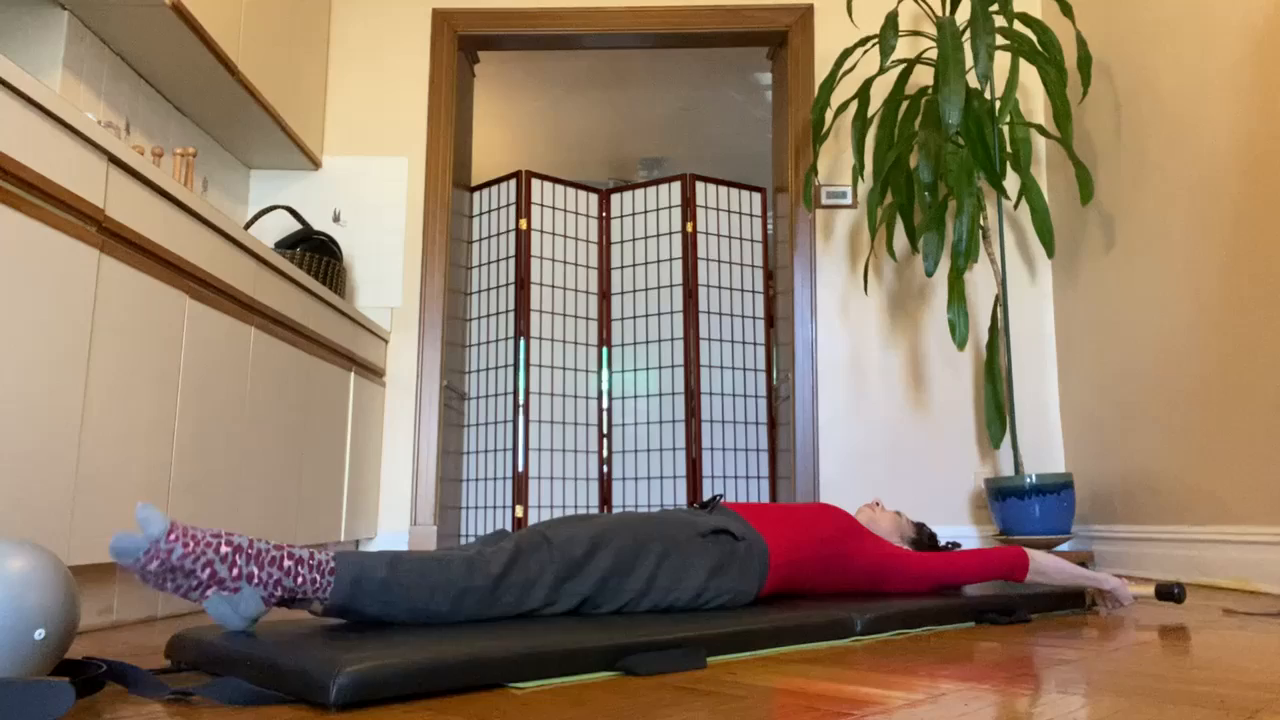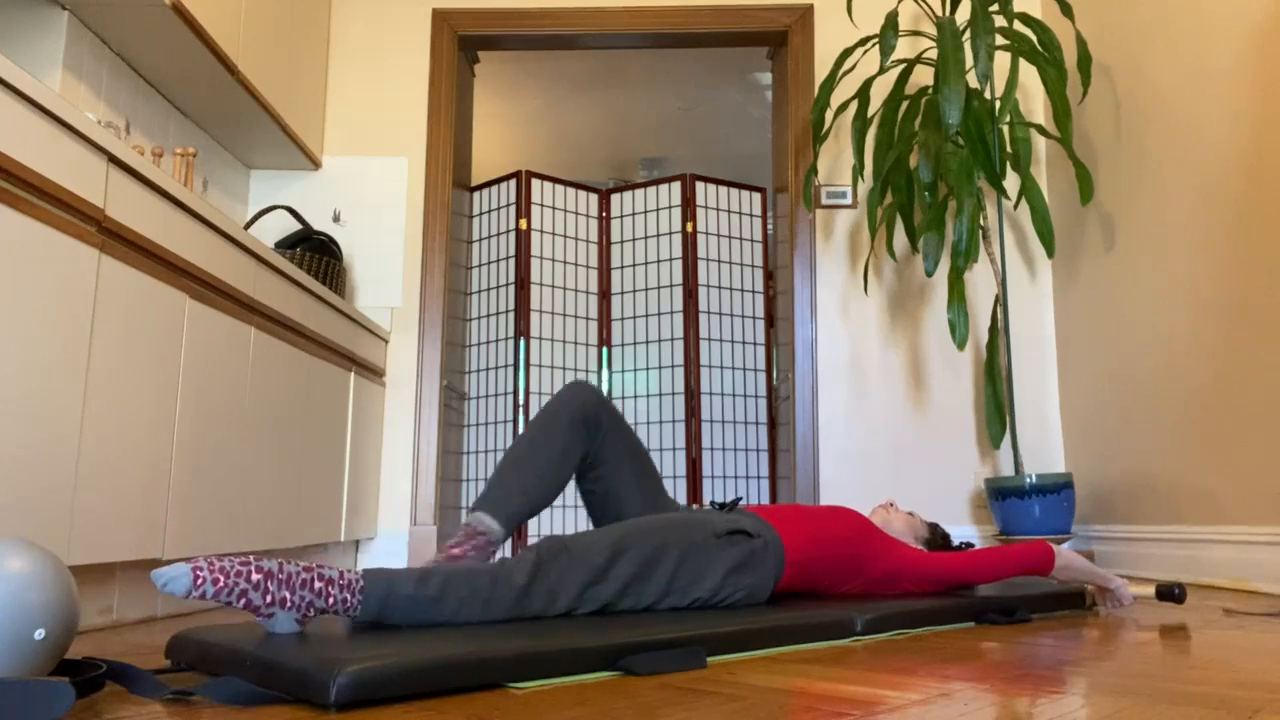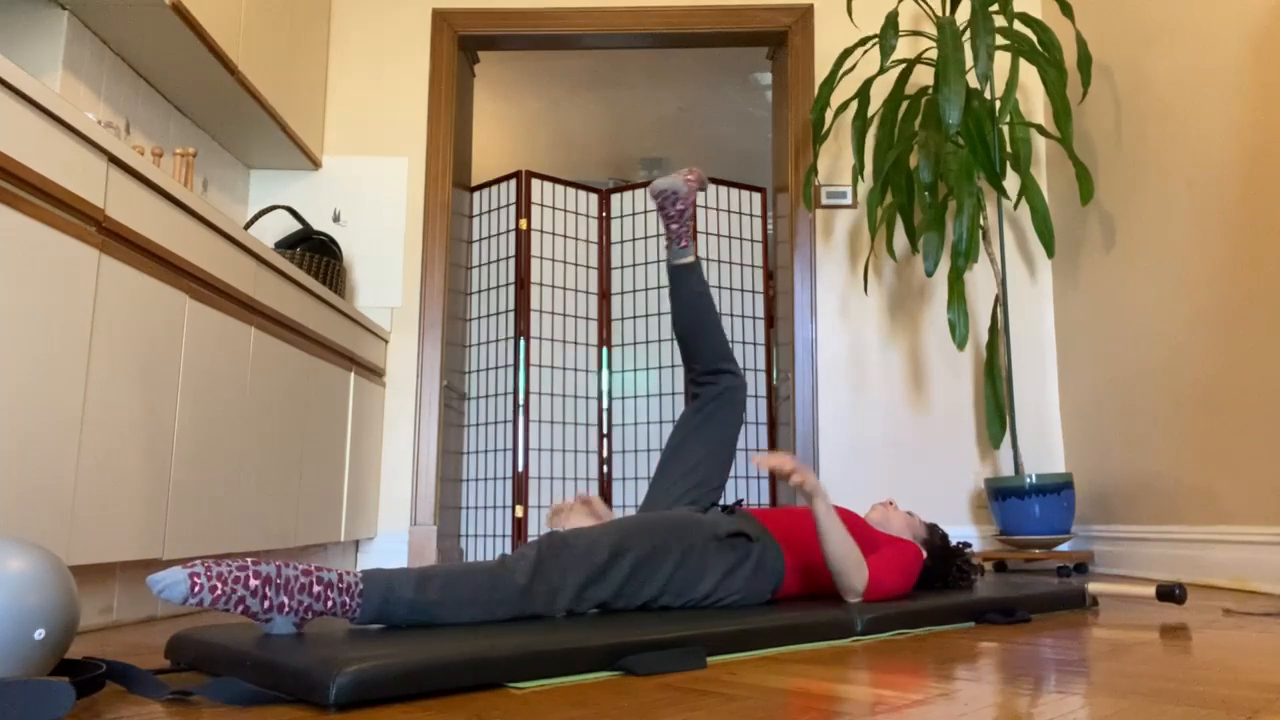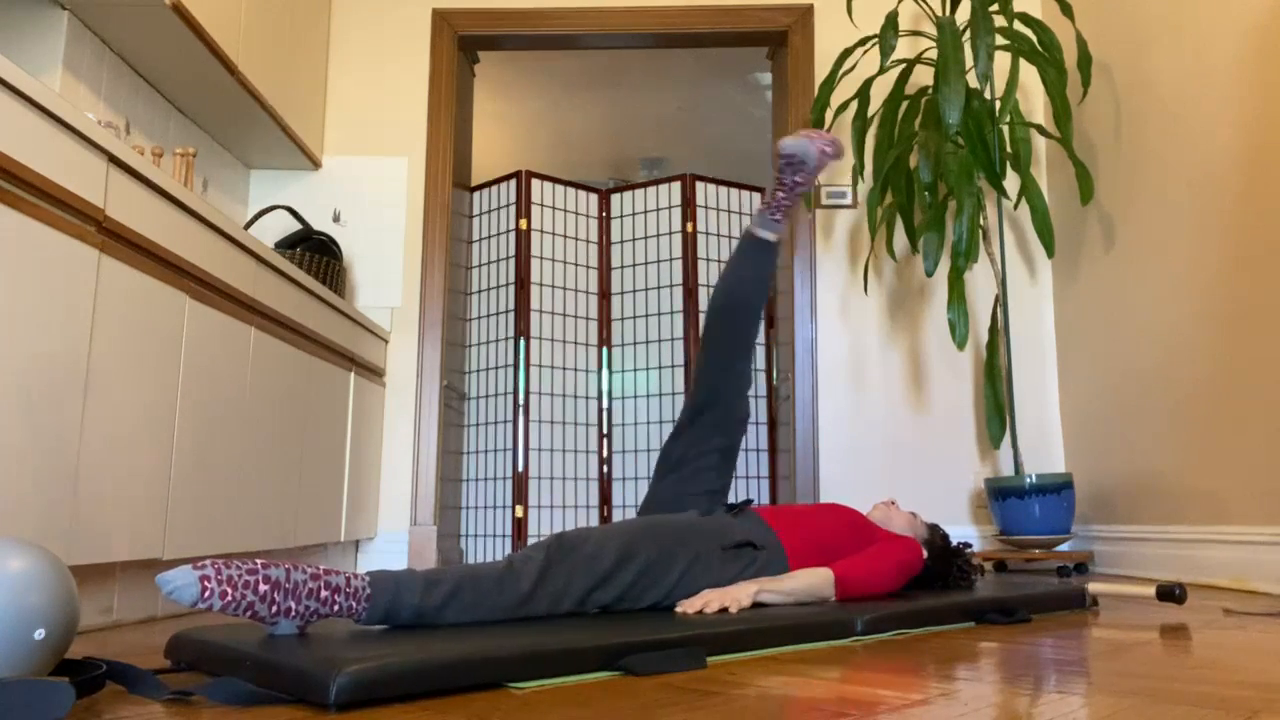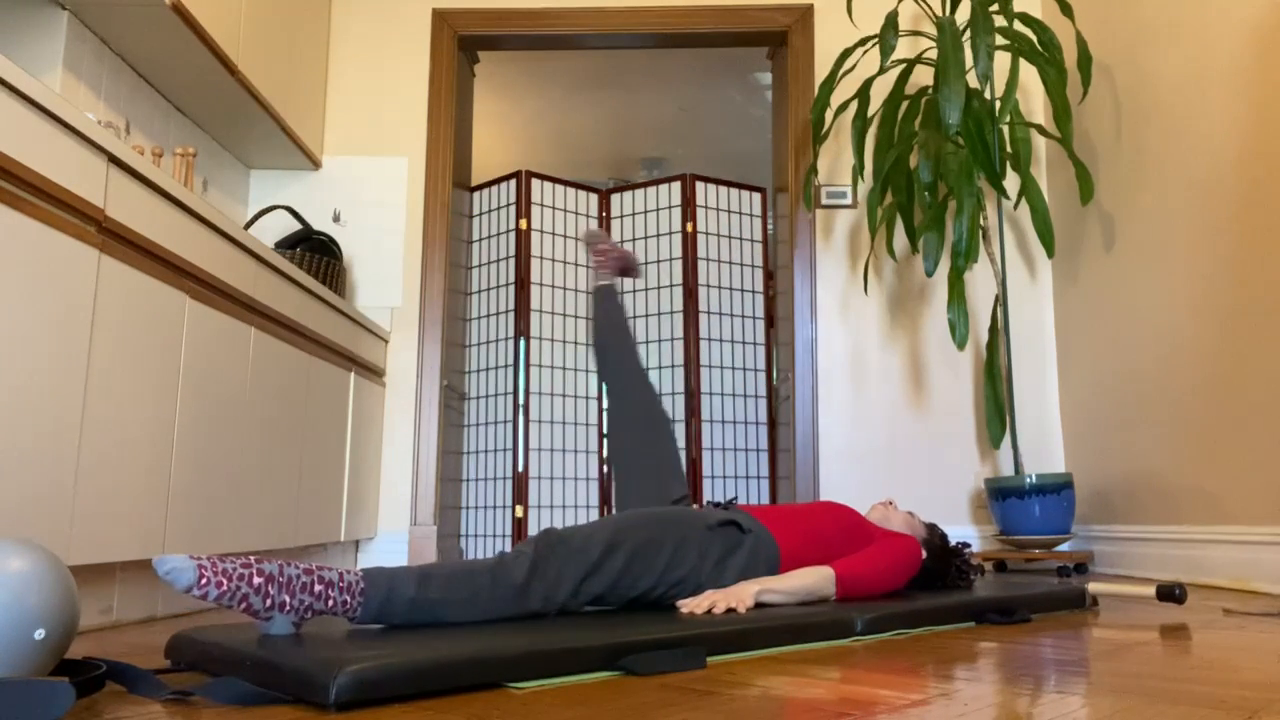
dt=1s
person 1, frame 1
left shoulder: (894, 565)
right shoulder: (847, 541)
left elbow: (987, 563)
left wrist: (1079, 575)
left hip: (716, 559)
right hip: (701, 535)
left knee: (494, 582)
right knee: (500, 559)
left ankle: (273, 572)
right ankle: (263, 578)
person 1, frame 2
left shoulder: (901, 563)
right shoulder: (851, 533)
left elbow: (1001, 557)
left wrist: (1082, 568)
left hip: (731, 558)
right hip: (693, 532)
left knee: (526, 586)
right knee: (578, 408)
left ankle: (311, 590)
right ankle: (470, 546)
person 1, frame 3
left shoulder: (897, 561)
right shoulder: (851, 530)
left elbow: (851, 586)
left wrist: (813, 491)
right wrist: (609, 520)
left hip: (735, 556)
right hip: (701, 533)
left knee: (539, 579)
right knee: (720, 383)
left ankle: (309, 592)
person 1, frame 4
left shoulder: (896, 555)
right shoulder: (854, 529)
left elbow: (843, 580)
left wrist: (759, 587)
left hip: (732, 554)
right hip: (707, 524)
left knee: (546, 577)
right knee: (721, 384)
left ankle: (318, 591)
person 1, frame 5
left shoulder: (896, 555)
right shoulder: (853, 528)
left elbow: (840, 580)
left wrist: (759, 587)
left hip: (723, 552)
right hip: (699, 530)
left knee: (543, 572)
right knee: (636, 403)
left ankle: (310, 590)
